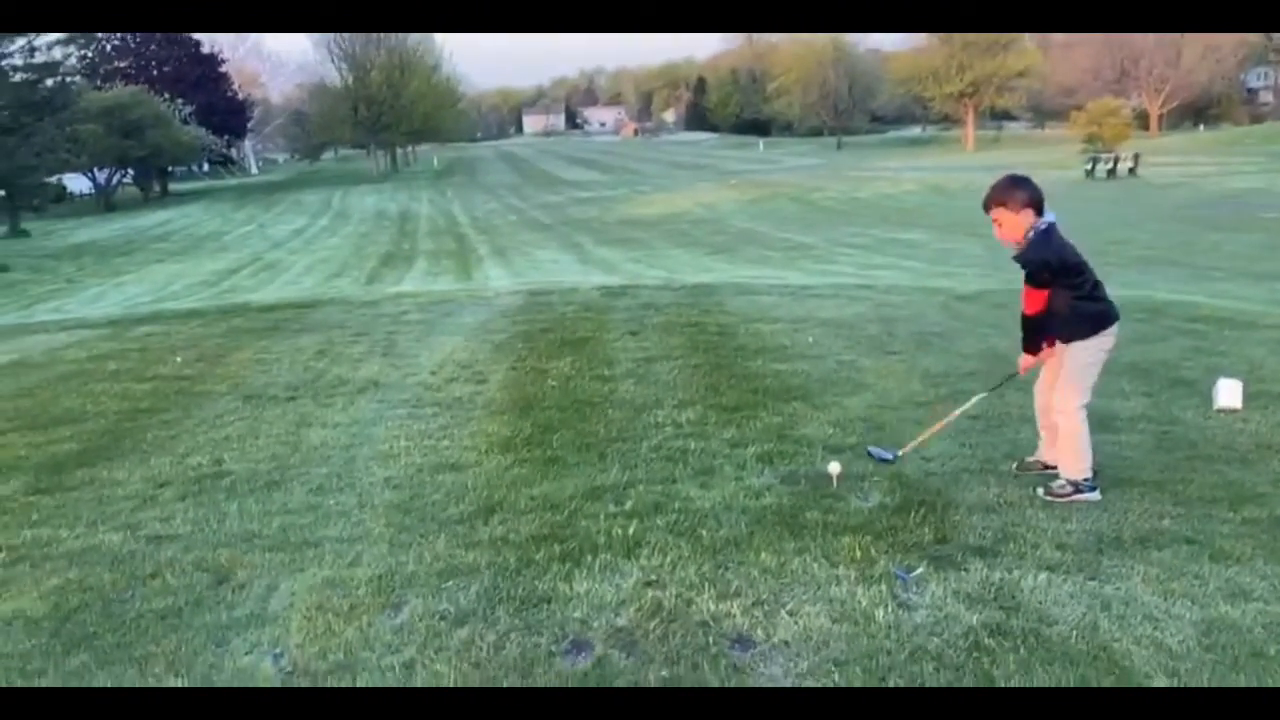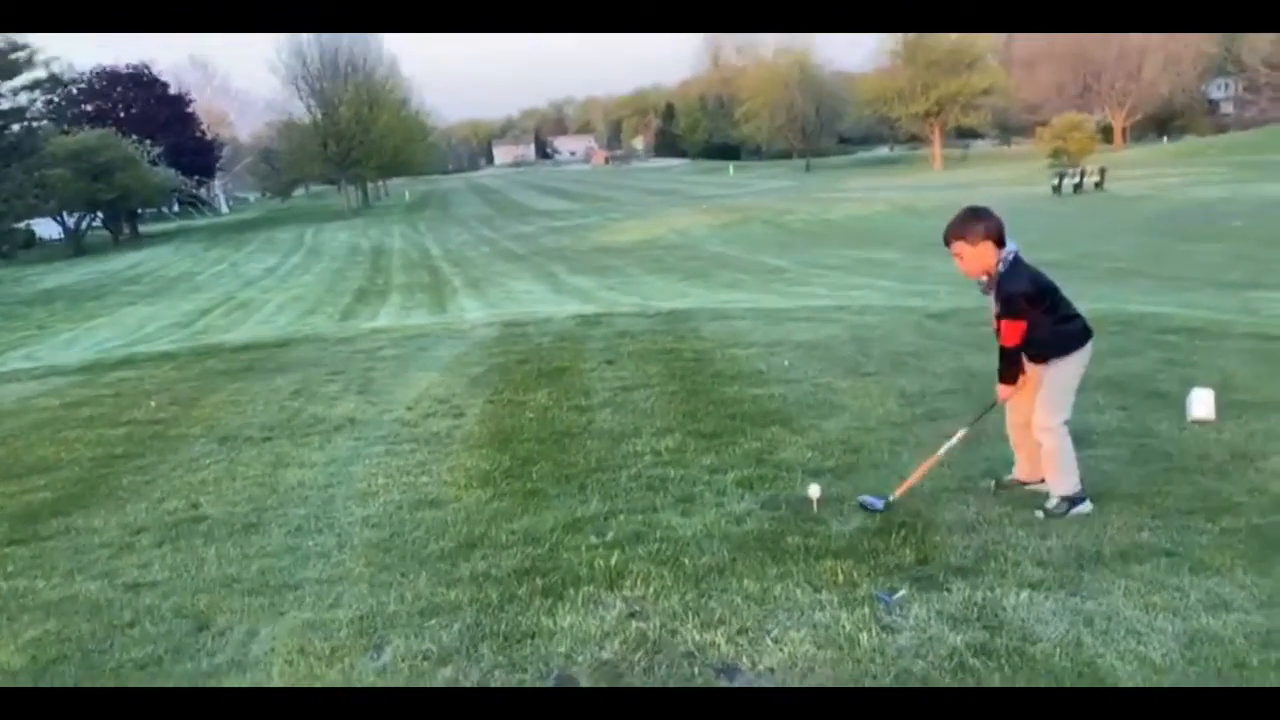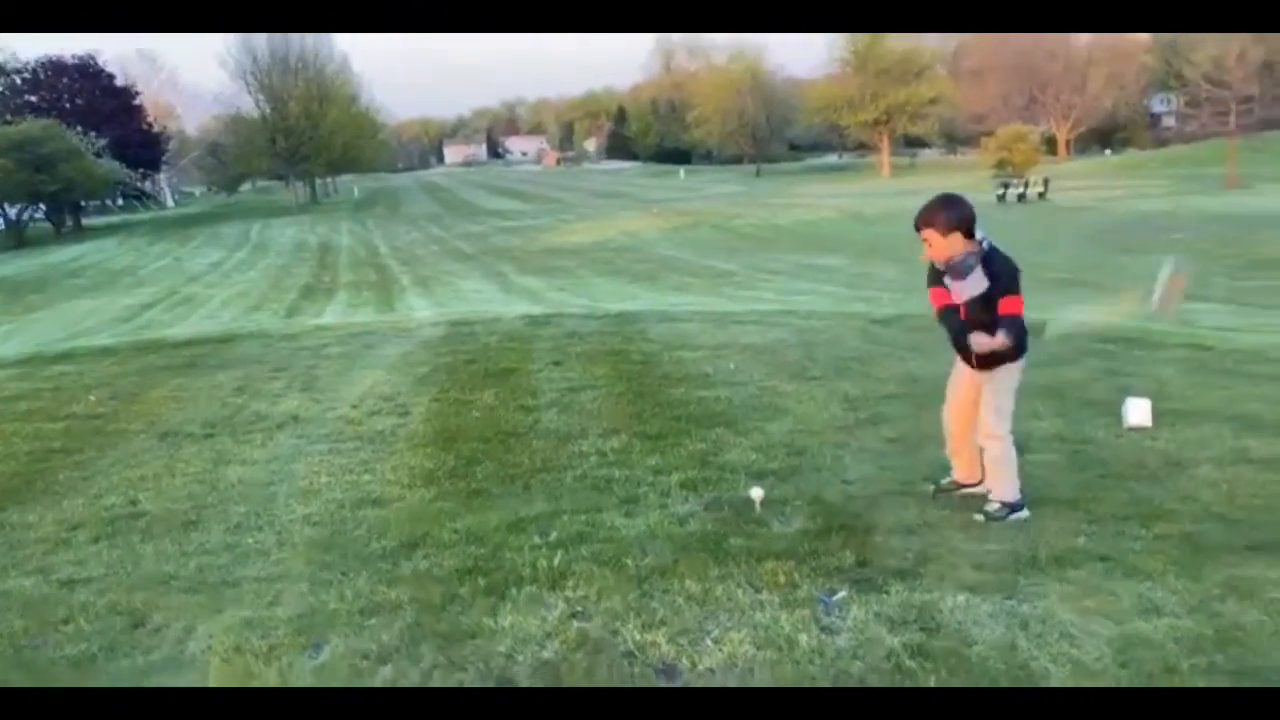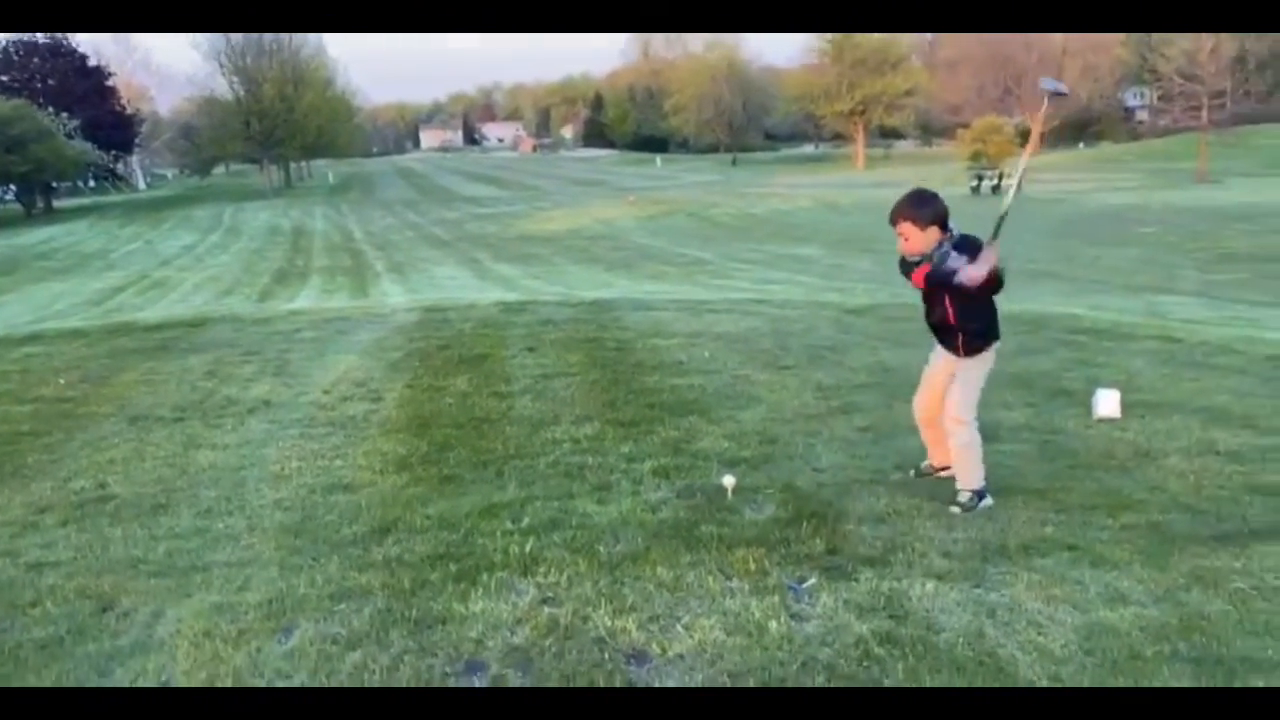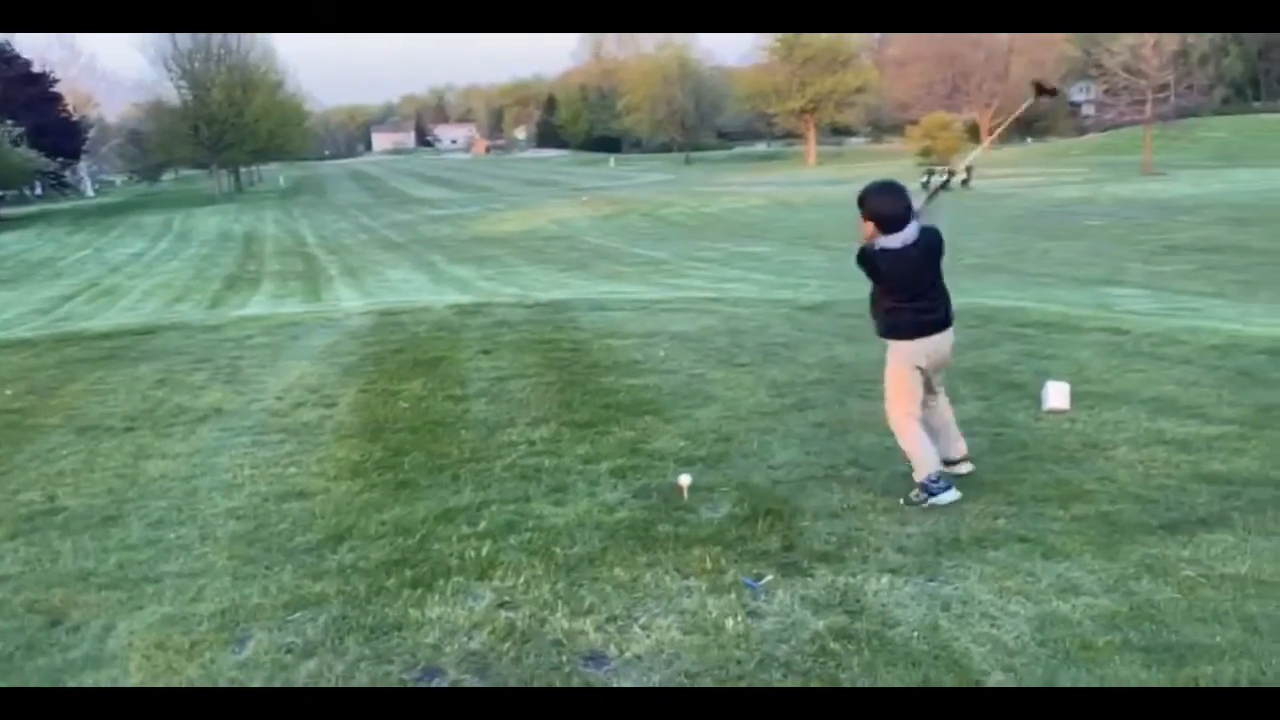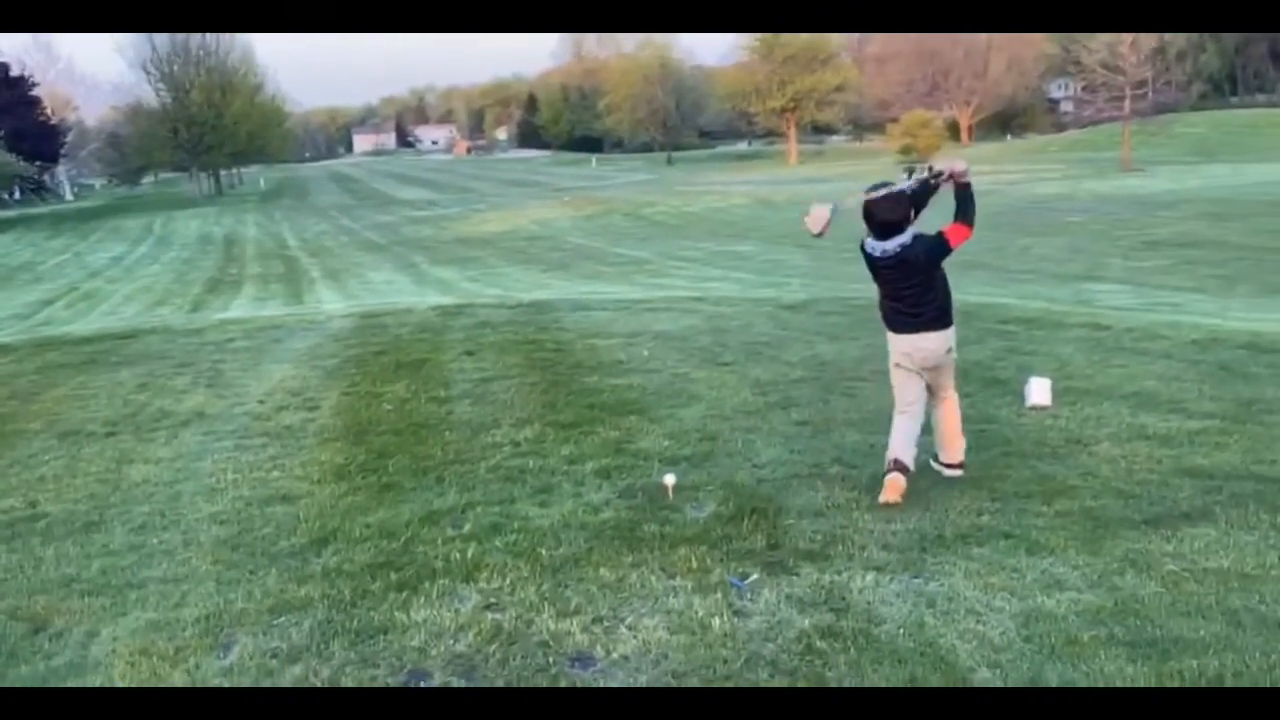
dt=0.4s
person 1, frame 1
left shoulder: (1039, 255)
right shoulder: (1045, 243)
left elbow: (1034, 307)
left wrist: (1030, 349)
right wrist: (1046, 343)
left hip: (1089, 333)
right hip: (1075, 331)
left knee: (1067, 402)
right knee: (1046, 393)
left ankle: (1080, 480)
right ankle: (1052, 456)
person 1, frame 2
left shoulder: (1015, 285)
right shoulder: (999, 277)
left elbow: (1012, 339)
right elbow: (1004, 332)
left wrist: (1007, 379)
right wrist: (1015, 371)
left hip: (1067, 351)
right hip: (1039, 353)
left knee: (1046, 422)
right knee: (1018, 412)
left ankle: (1070, 494)
right ankle: (1031, 473)
person 1, frame 3
left shoulder: (999, 267)
right shoulder: (939, 271)
left elbow: (1013, 315)
right elbow: (946, 313)
left wrist: (1004, 337)
right wrist: (970, 338)
left hip: (1004, 360)
right hip: (968, 358)
left knee: (992, 428)
right knee: (955, 418)
left ankle: (1009, 499)
right ankle: (968, 476)
person 1, frame 4
left shoulder: (969, 247)
right shoulder: (911, 263)
left elbow: (991, 286)
right elbow: (932, 278)
left wrist: (987, 271)
right wrist: (962, 275)
left hip: (978, 348)
right hip: (946, 346)
left knee: (957, 415)
right knee: (925, 406)
left ankle: (973, 488)
right ankle: (943, 460)
person 1, frame 5
left shoulder: (870, 258)
right shoulder: (930, 238)
right wrist: (907, 212)
left hip: (906, 343)
right hip: (941, 335)
left knee: (903, 413)
right knee: (934, 395)
left ankle: (933, 480)
right ankle: (955, 456)
person 1, frame 6
left shoulder: (870, 251)
right shoulder: (925, 249)
left elbow: (893, 216)
right elbow: (965, 224)
left wrist: (934, 180)
right wrist: (962, 182)
left hip: (902, 342)
right hip: (939, 337)
left knee: (907, 408)
right knee: (945, 397)
left ankle: (897, 466)
right ankle: (951, 458)
